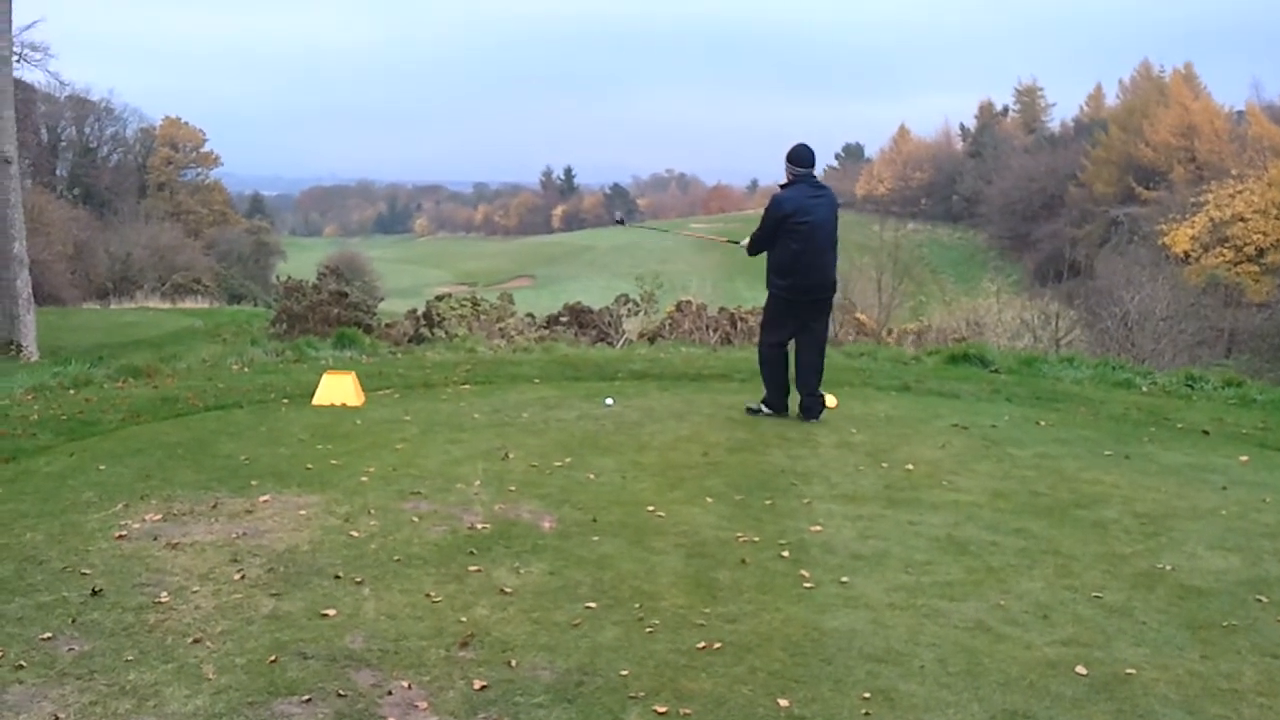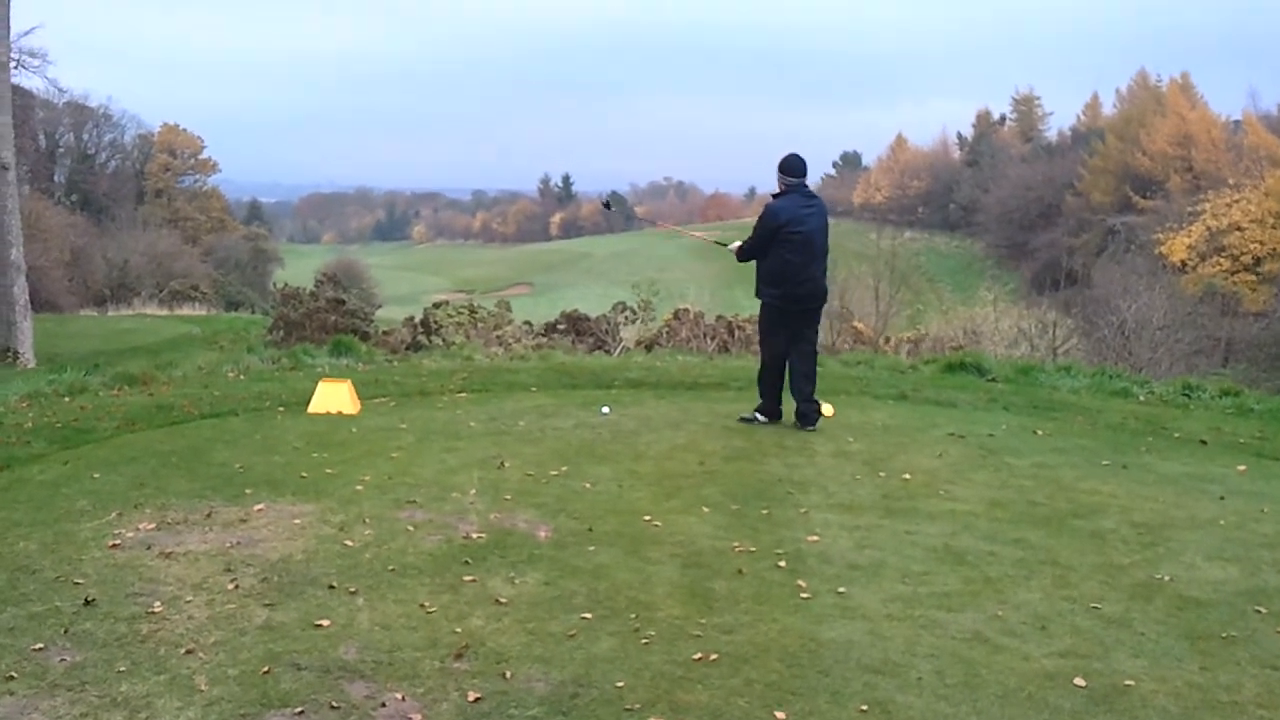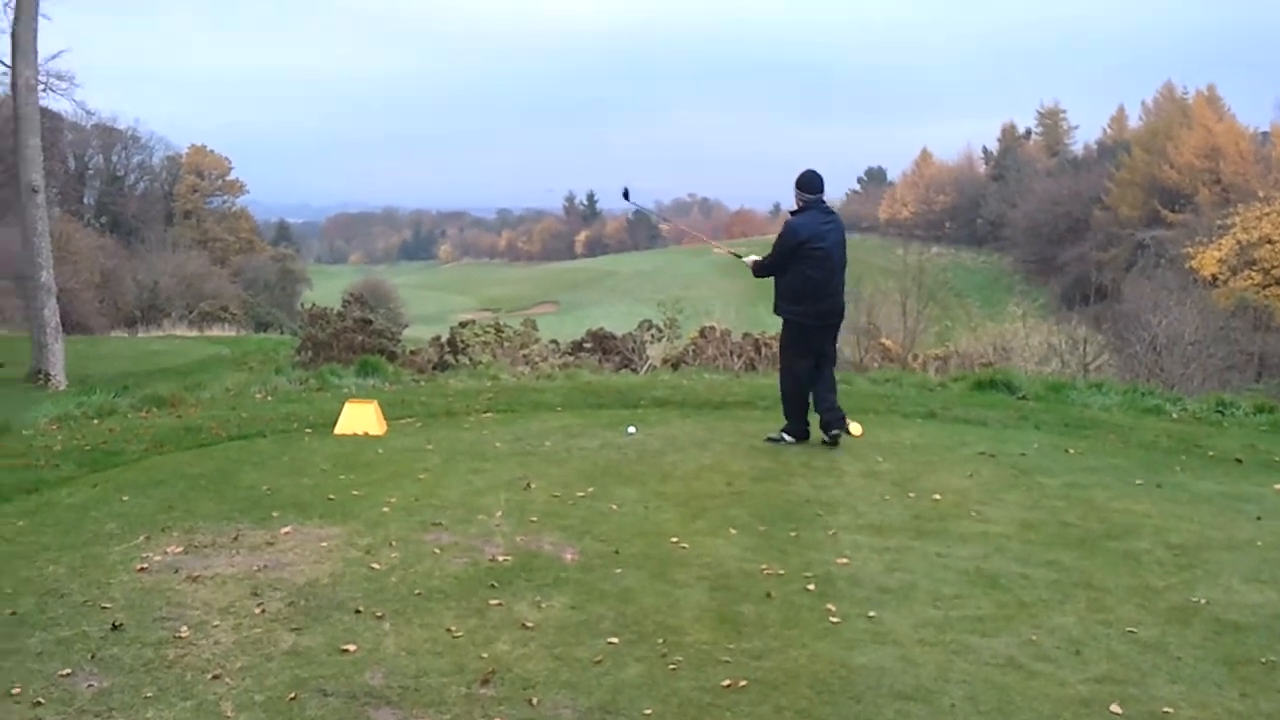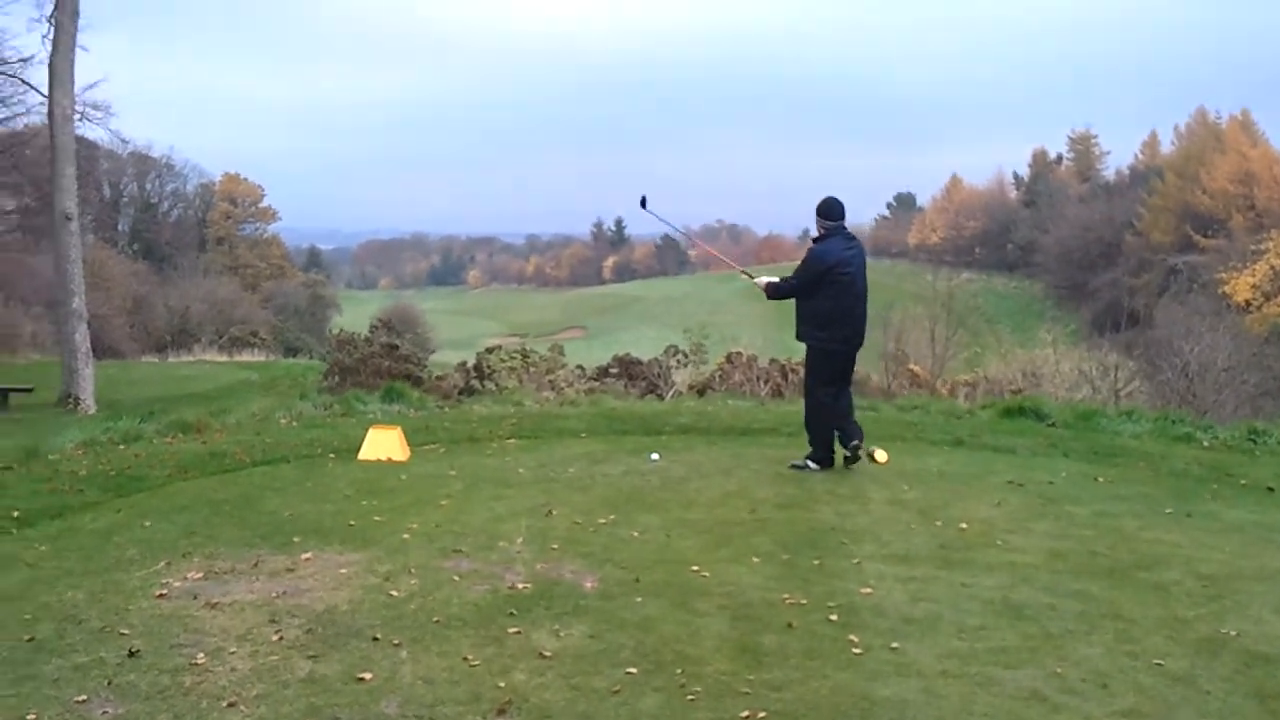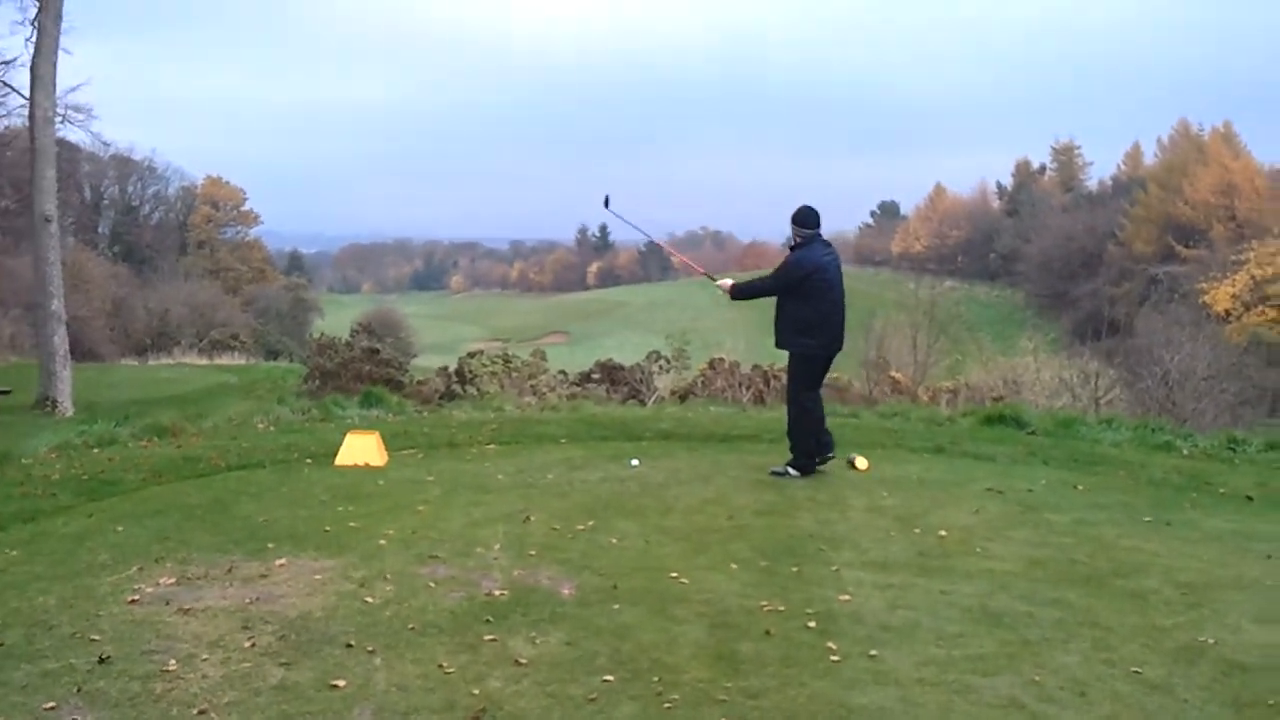
dt=0.1s
person 1, frame 1
left shoulder: (783, 200)
right shoulder: (828, 198)
left elbow: (762, 239)
left wrist: (750, 245)
right wrist: (758, 241)
left hip: (788, 285)
right hip: (821, 284)
left knee: (772, 341)
right knee: (813, 344)
left ankle: (775, 402)
right ankle: (811, 406)
person 1, frame 2
left shoulder: (776, 209)
right shoulder: (818, 206)
left elbow: (755, 246)
left wrist: (739, 250)
right wrist: (747, 247)
left hip: (780, 294)
right hip: (812, 293)
left knee: (773, 352)
right knee: (804, 353)
left ankle: (769, 410)
right ankle: (807, 413)
person 1, frame 3
left shoulder: (797, 226)
right shoulder: (835, 222)
left elbow: (774, 263)
left wrist: (755, 264)
right wrist: (766, 260)
left hip: (802, 310)
right hip: (830, 309)
left knee: (795, 368)
right knee: (824, 366)
left ankle: (797, 429)
right ankle: (833, 423)
person 1, frame 4
left shoulder: (821, 253)
right shoulder: (854, 247)
left elbow: (797, 286)
left wrist: (769, 286)
right wrist: (781, 281)
left hip: (826, 335)
right hip: (851, 333)
left knee: (819, 394)
right knee: (840, 388)
left ankle: (821, 456)
right ankle: (851, 438)
person 1, frame 5
left shoulder: (803, 260)
right shoulder: (824, 253)
left elbow: (771, 285)
right elbow: (779, 282)
left wrist: (734, 288)
right wrist: (741, 286)
left hip: (810, 341)
right hip: (824, 338)
left knee: (800, 398)
right knee: (808, 393)
left ankle: (802, 463)
right ankle: (822, 446)
